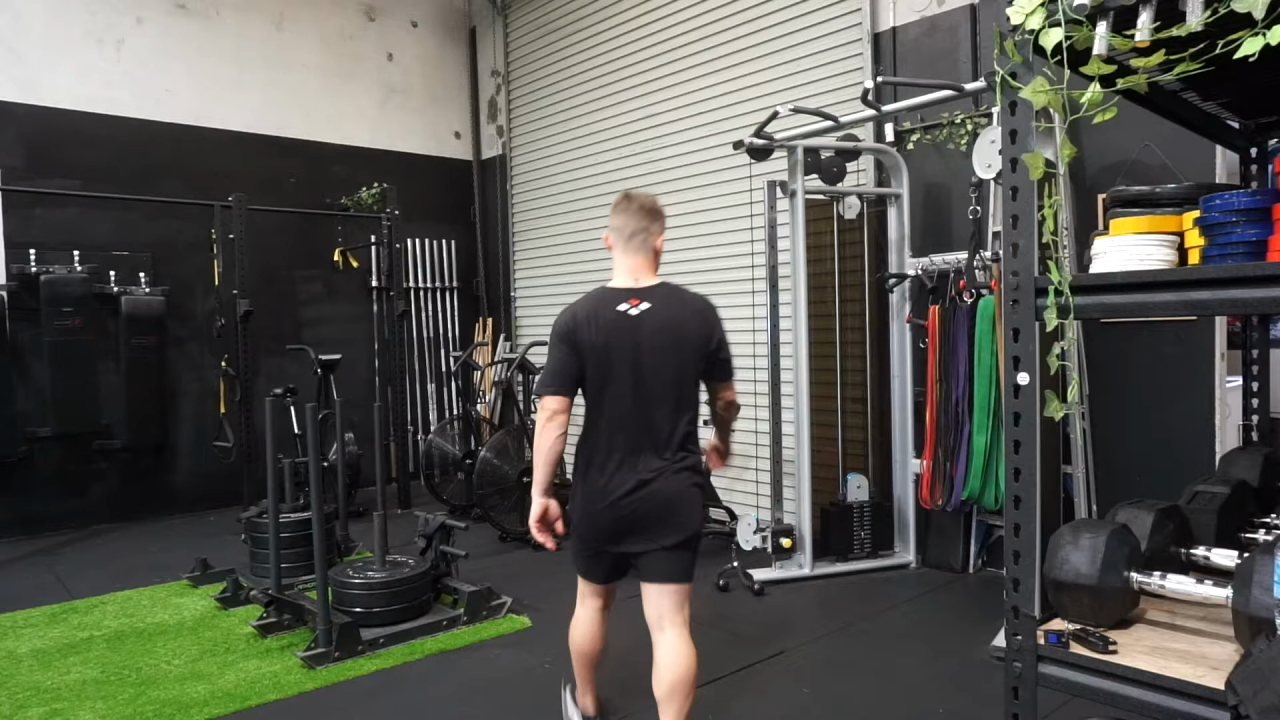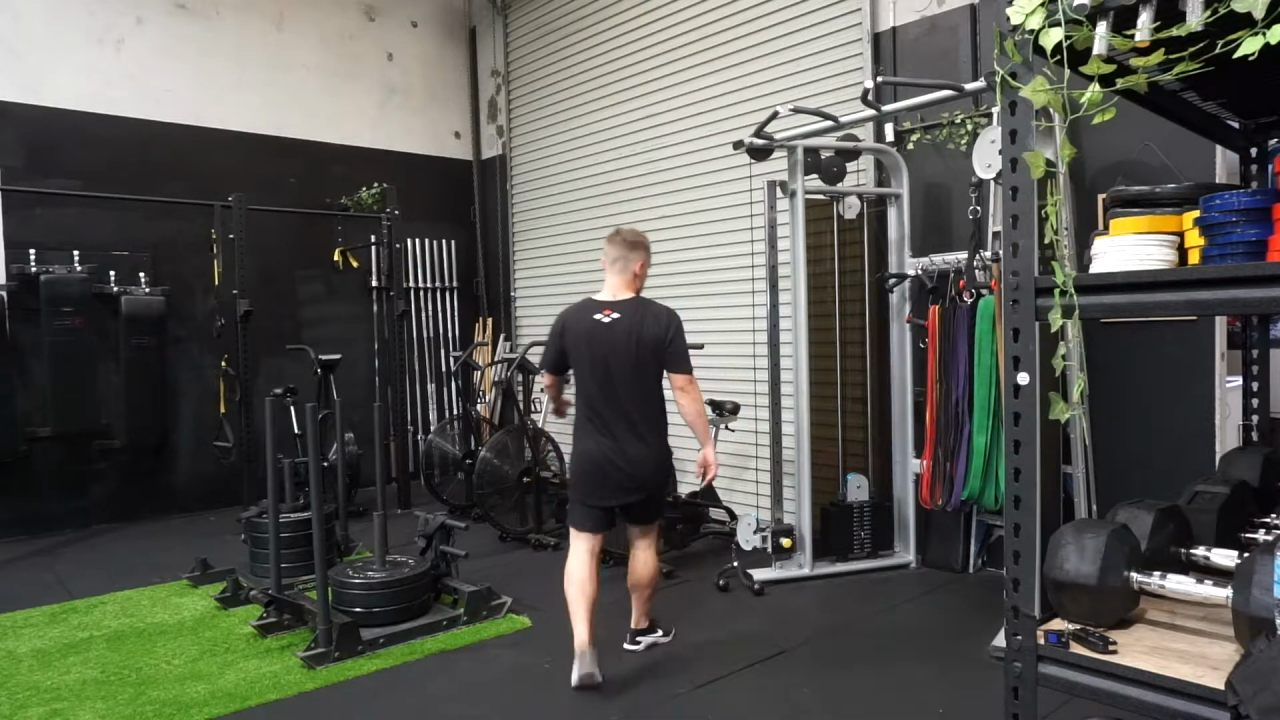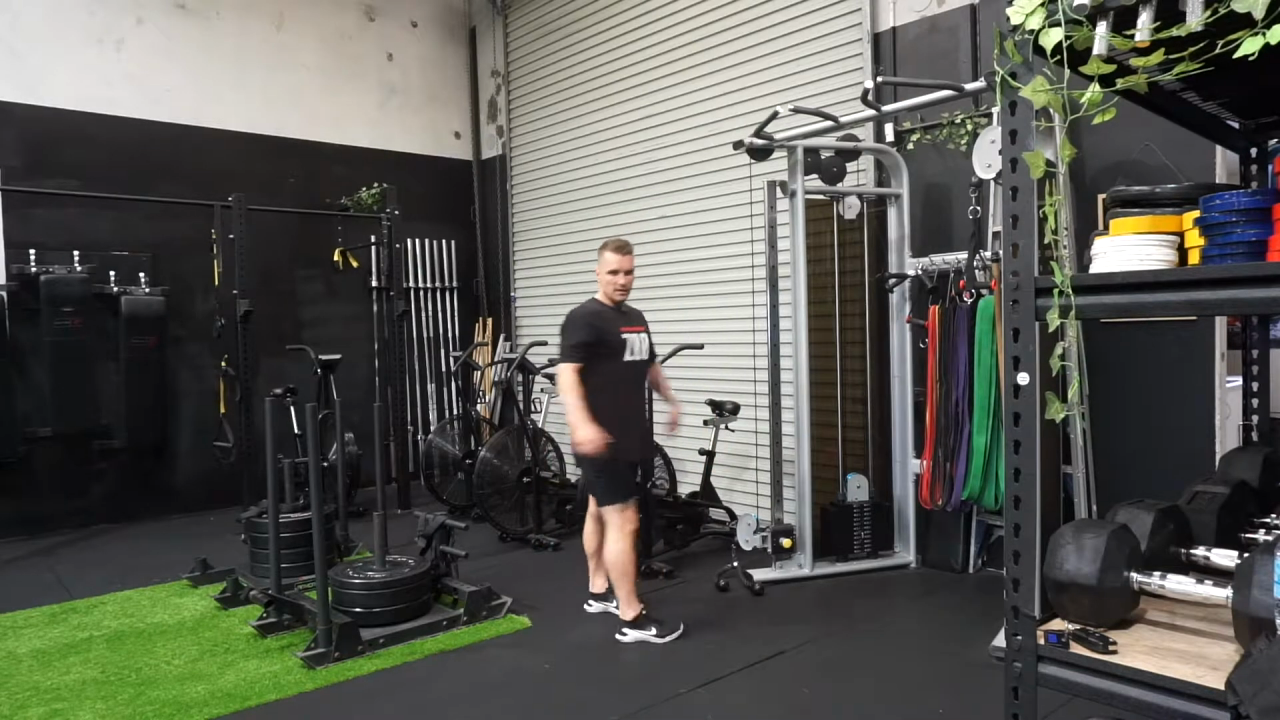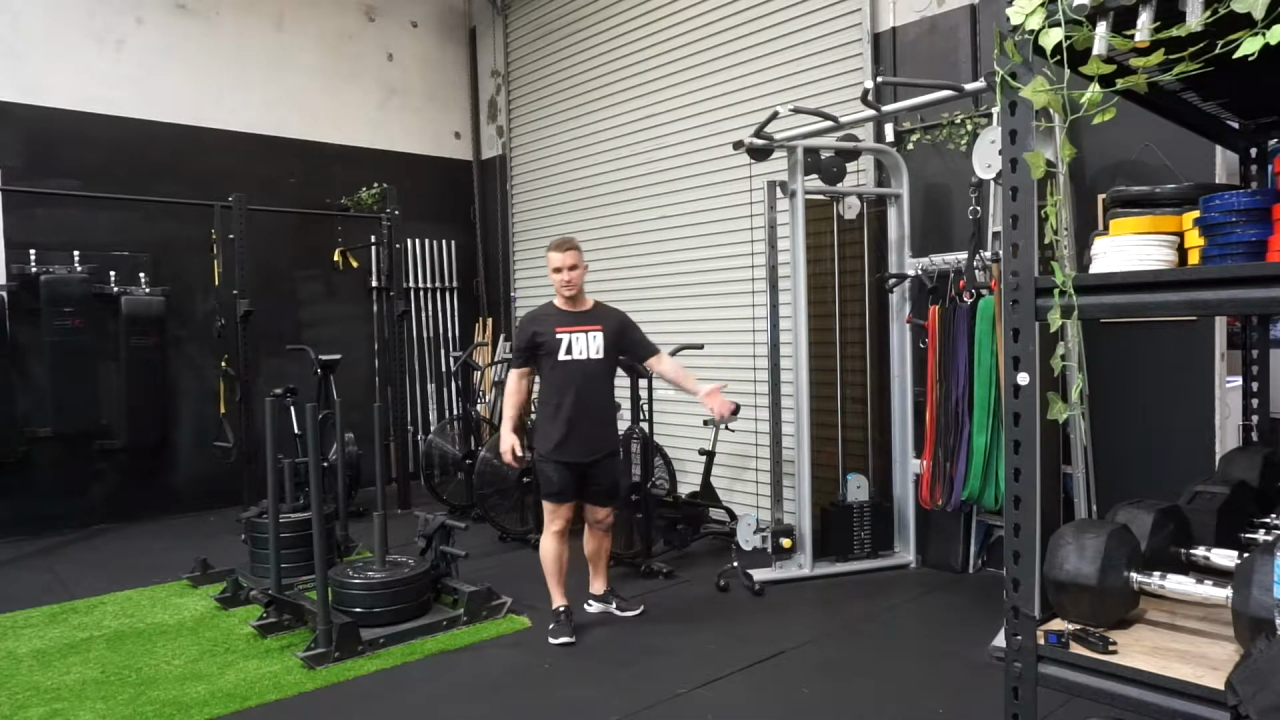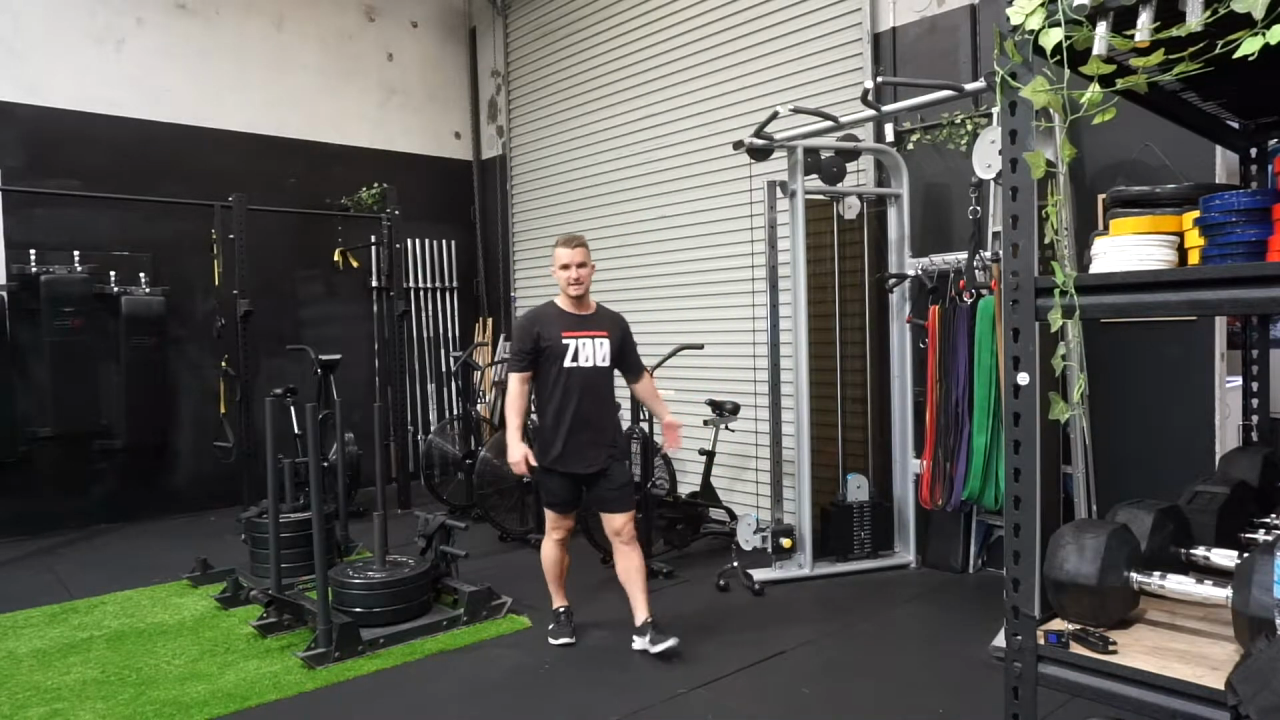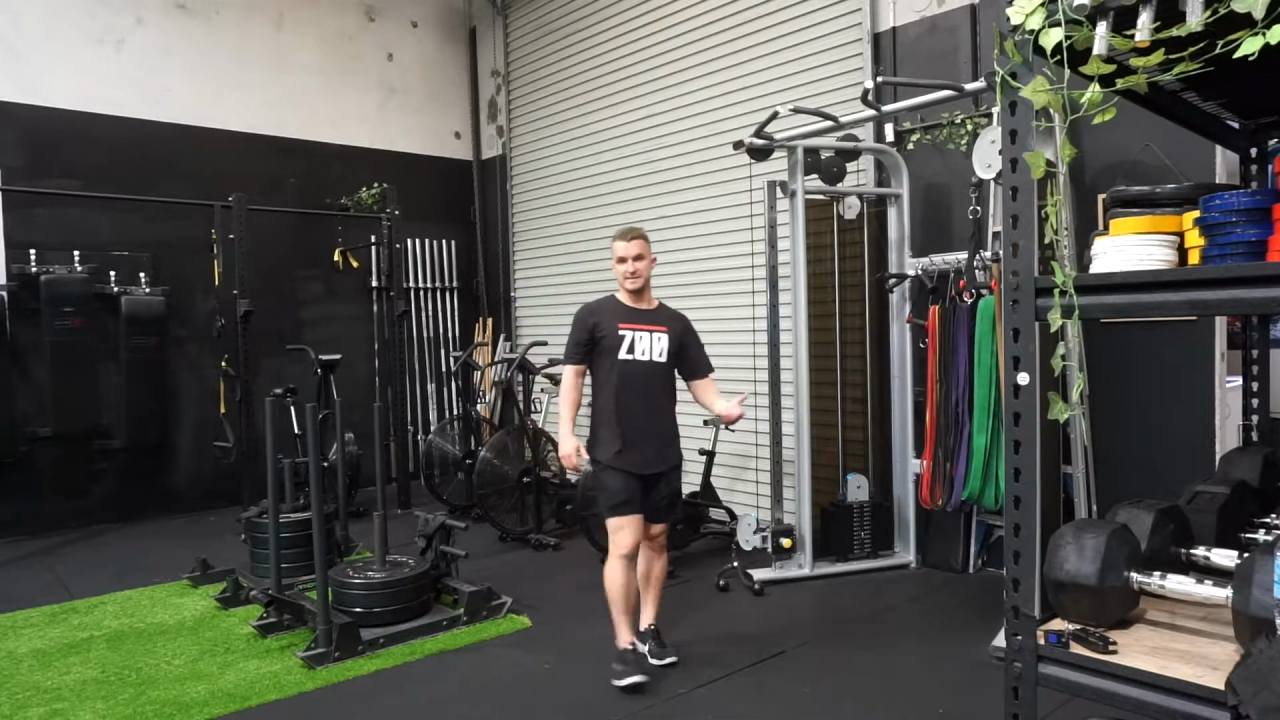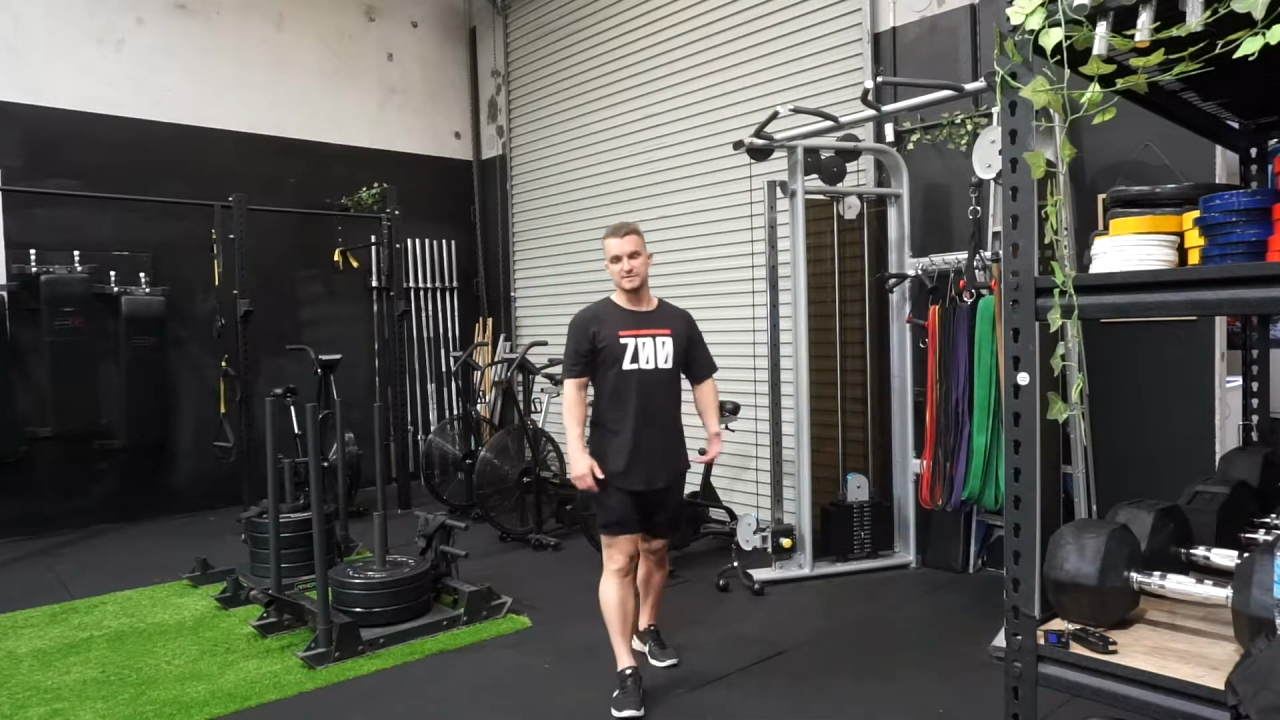
dt=0.7s
person 1, frame 1
left shoulder: (578, 317)
right shoulder: (697, 312)
left elbow: (553, 412)
right elbow: (726, 398)
left wrist: (541, 491)
right wrist: (723, 442)
left hip: (601, 496)
right hip: (674, 496)
left knee: (592, 600)
right knee: (670, 622)
person 1, frame 2
left shoulder: (569, 320)
right shoulder: (661, 320)
left elbow: (550, 381)
right elbow: (685, 388)
left wrist: (558, 405)
right wrist: (707, 444)
left hip: (591, 459)
right hip: (647, 459)
left knee: (583, 550)
right knee: (643, 541)
left ankle: (583, 650)
right ankle: (640, 627)
person 1, frame 3
left shoulder: (635, 318)
right shoulder: (586, 317)
left elbow: (648, 367)
right elbow: (568, 374)
left wrist: (672, 400)
right wrist: (580, 423)
left hip: (627, 440)
right hip: (600, 441)
left knee: (601, 515)
right knee: (623, 524)
left ankle: (599, 593)
right ankle: (633, 617)
person 1, frame 4
left shoulder: (613, 320)
right shoulder: (535, 322)
left elbow: (656, 360)
right elbow: (518, 377)
left wrist: (699, 389)
right wrist: (507, 429)
left hip: (602, 444)
right hip: (555, 445)
left knee: (601, 520)
right knee: (557, 524)
left ankle: (600, 593)
right ankle: (559, 610)
person 1, frame 5
left shoulder: (613, 323)
right shoulder: (536, 322)
left elbow: (636, 376)
right elbow: (519, 382)
left wrist: (663, 416)
right wrist: (515, 439)
left hip: (609, 451)
right hip: (558, 452)
left knee: (624, 533)
right knee: (559, 531)
left ankle: (643, 625)
right ankle: (561, 610)
person 1, frame 6
left shoulder: (676, 323)
right shoulder: (593, 315)
left elbow: (700, 381)
right elbow: (573, 375)
left wrist: (723, 407)
right wrist: (566, 433)
left hip: (663, 454)
right hip: (614, 454)
left knee: (656, 540)
right knee: (624, 546)
left ankle: (648, 630)
right ankle: (624, 646)
person 1, frame 7
left shoulder: (679, 321)
right shoulder: (591, 321)
left elbow: (702, 380)
right elbow: (574, 388)
left wrist: (714, 431)
right wrist: (577, 449)
left hip: (668, 464)
right hip: (615, 466)
left knee: (657, 551)
right knee: (620, 563)
left ankle: (646, 628)
right ankle: (626, 673)
